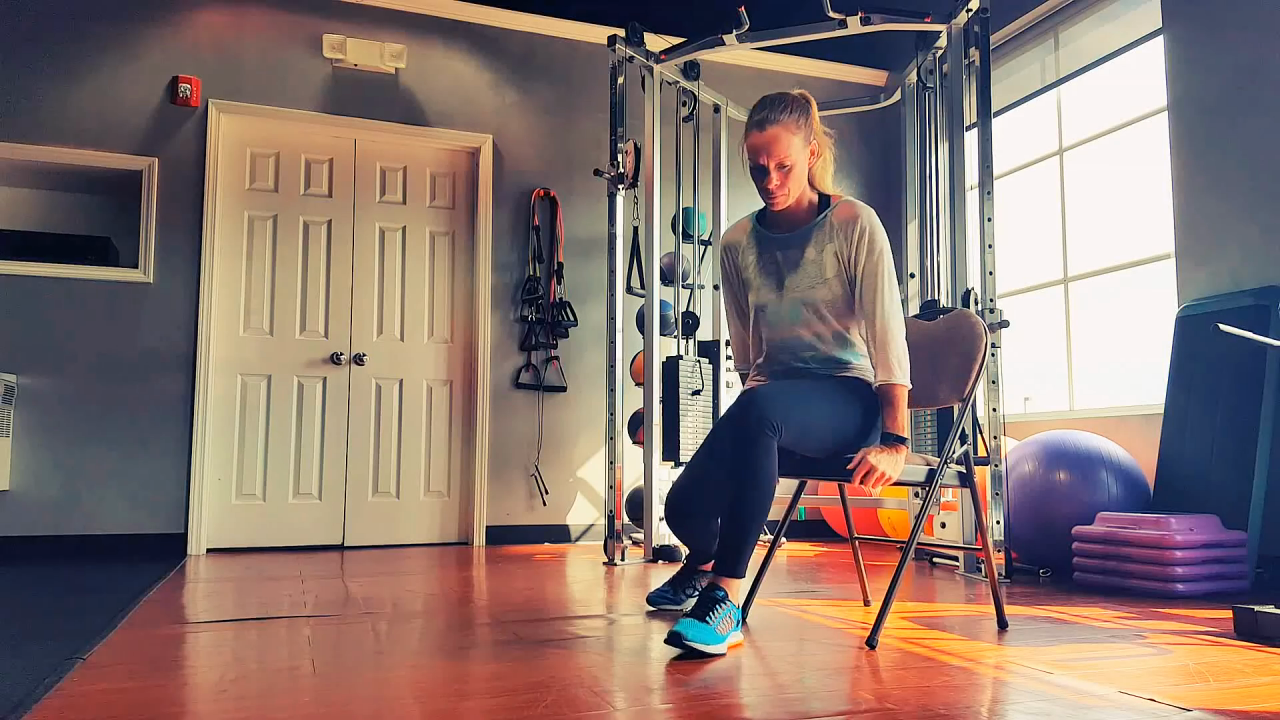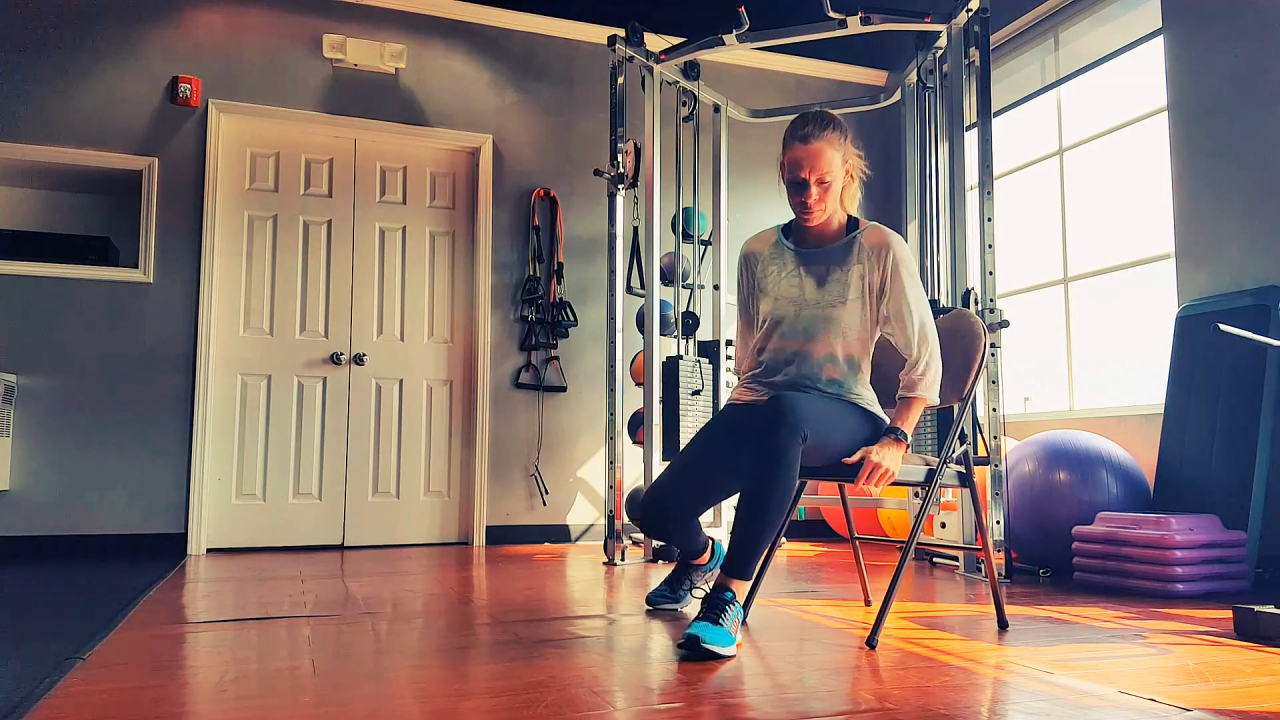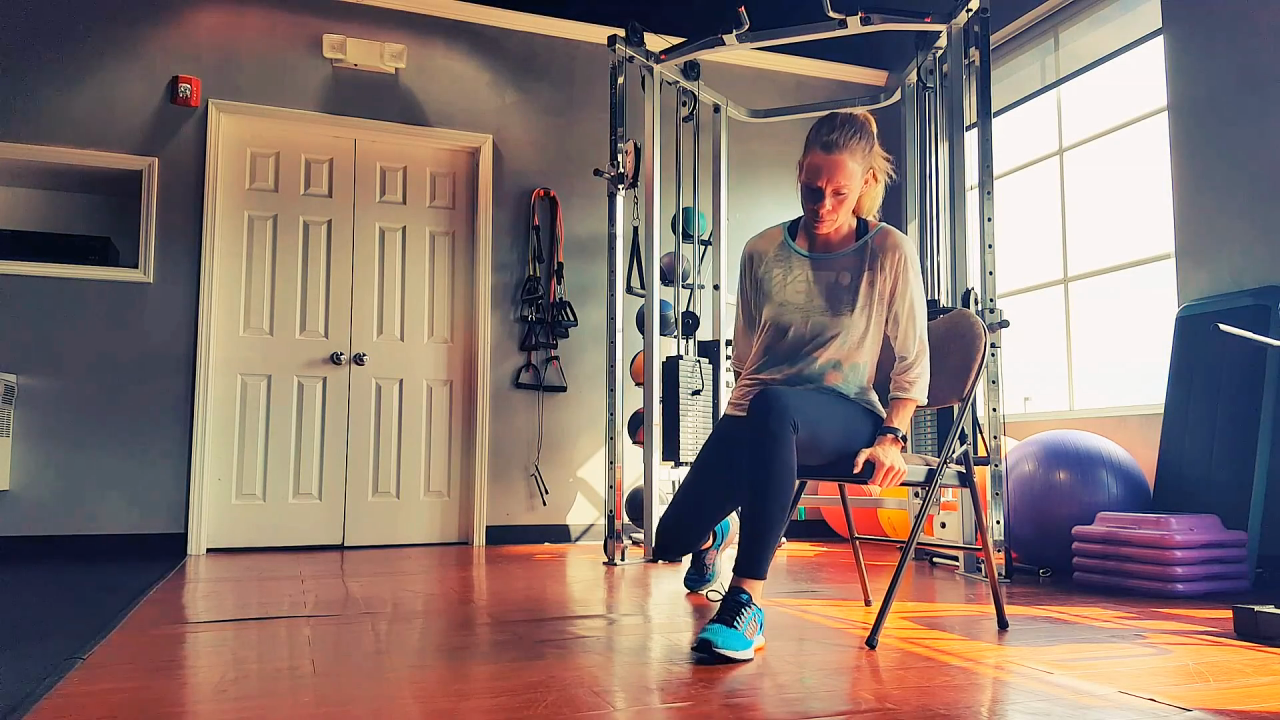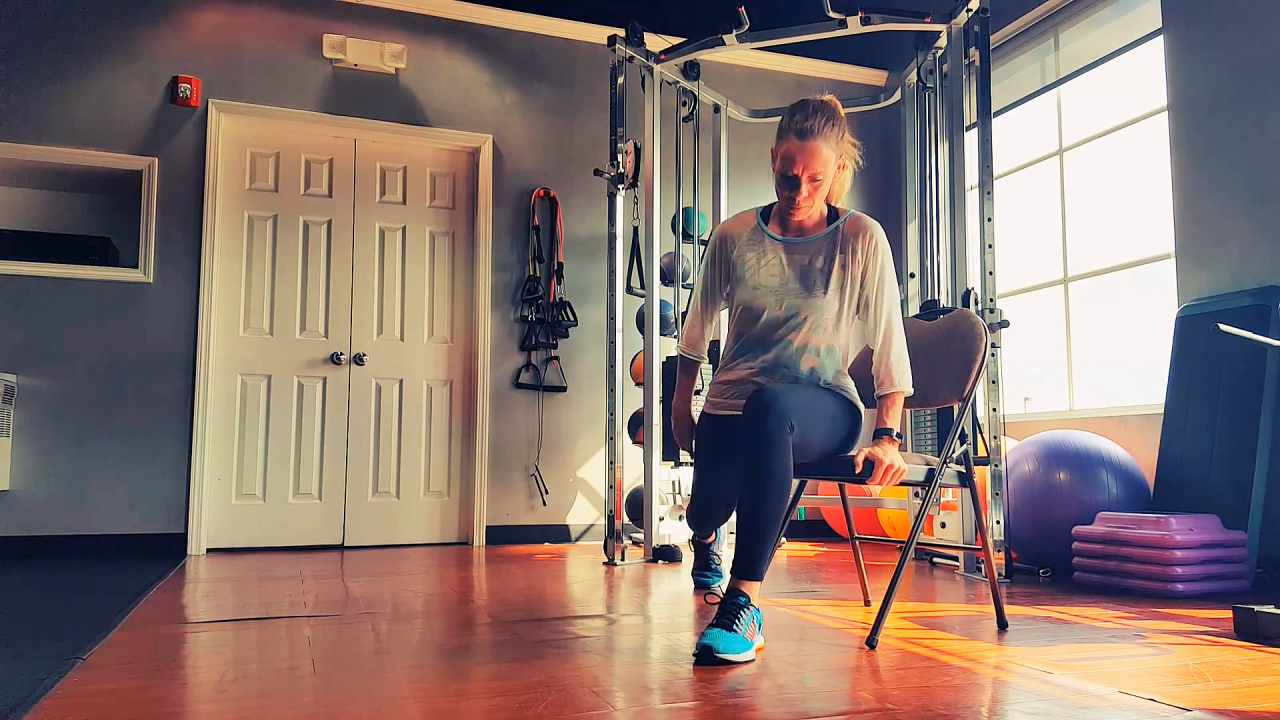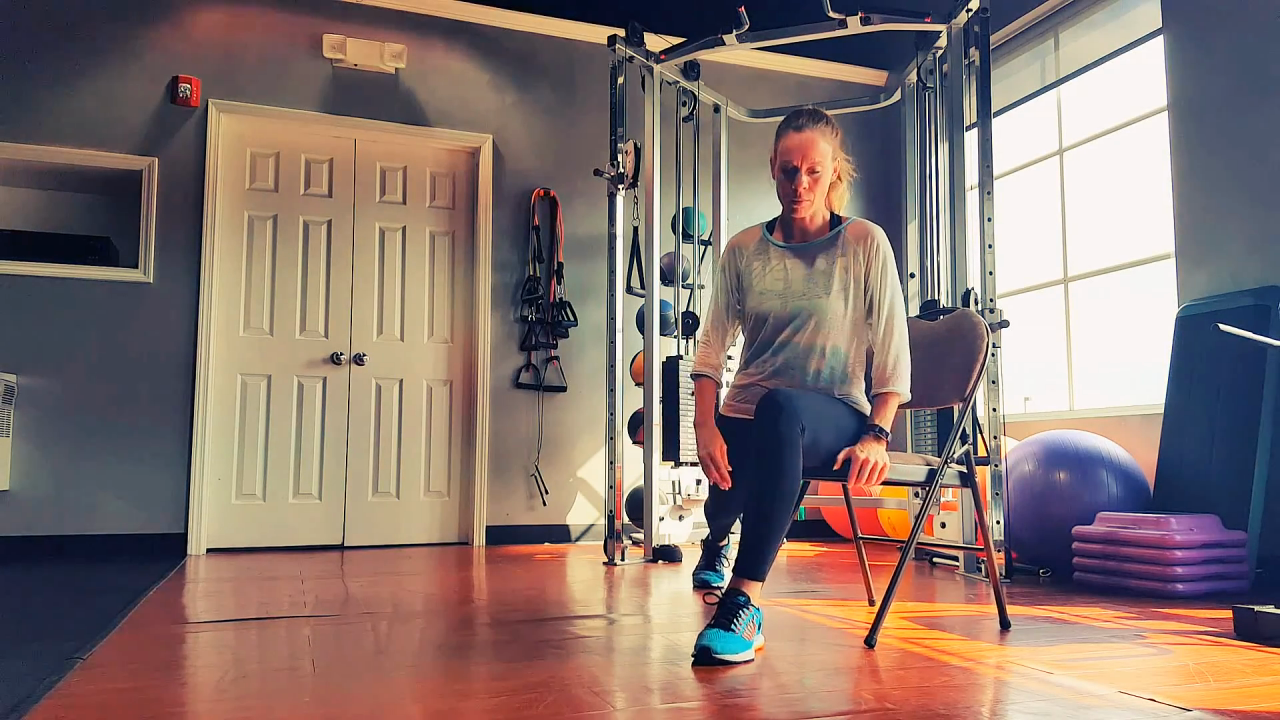
dt=0.5s
person 1, frame 1
left shoulder: (854, 224)
right shoulder: (737, 242)
left elbow: (887, 333)
left wrist: (894, 441)
right wrist: (747, 419)
left hip: (849, 399)
right hip: (773, 398)
left knee: (758, 410)
right knee: (685, 509)
left ankle: (724, 599)
right ankle: (705, 561)
person 1, frame 2
left shoulder: (881, 249)
right shoulder: (758, 252)
left elbow: (925, 359)
left wrist: (895, 439)
right wrist: (742, 430)
left hip: (844, 415)
right hip: (756, 408)
left knee: (785, 412)
right knee: (657, 510)
left ankle: (728, 598)
right ankle: (701, 556)
person 1, frame 3
left shoulder: (890, 253)
right shoulder: (762, 251)
left elbow: (913, 360)
left wrist: (891, 436)
right wrist: (739, 411)
left hip: (844, 416)
right hip: (751, 414)
left knee: (773, 408)
right knee: (673, 541)
left ankle: (745, 602)
right ankle: (715, 535)
person 1, frame 4
left shoulder: (861, 238)
right shoulder: (733, 236)
left elbow: (888, 343)
right elbow: (697, 327)
left wrist: (888, 436)
right wrist: (681, 406)
left hip: (823, 408)
right hip: (731, 406)
left knee: (767, 406)
right knee: (704, 516)
left ankle: (743, 603)
right ankle: (710, 536)
person 1, frame 5
left shoulder: (864, 243)
right shoulder: (743, 248)
left elbow: (892, 351)
right elbow: (711, 346)
left wrist: (876, 434)
right wrist: (705, 427)
left hip: (835, 416)
right hip: (745, 418)
left knee: (780, 409)
left ankle: (744, 603)
right ankle: (717, 543)
